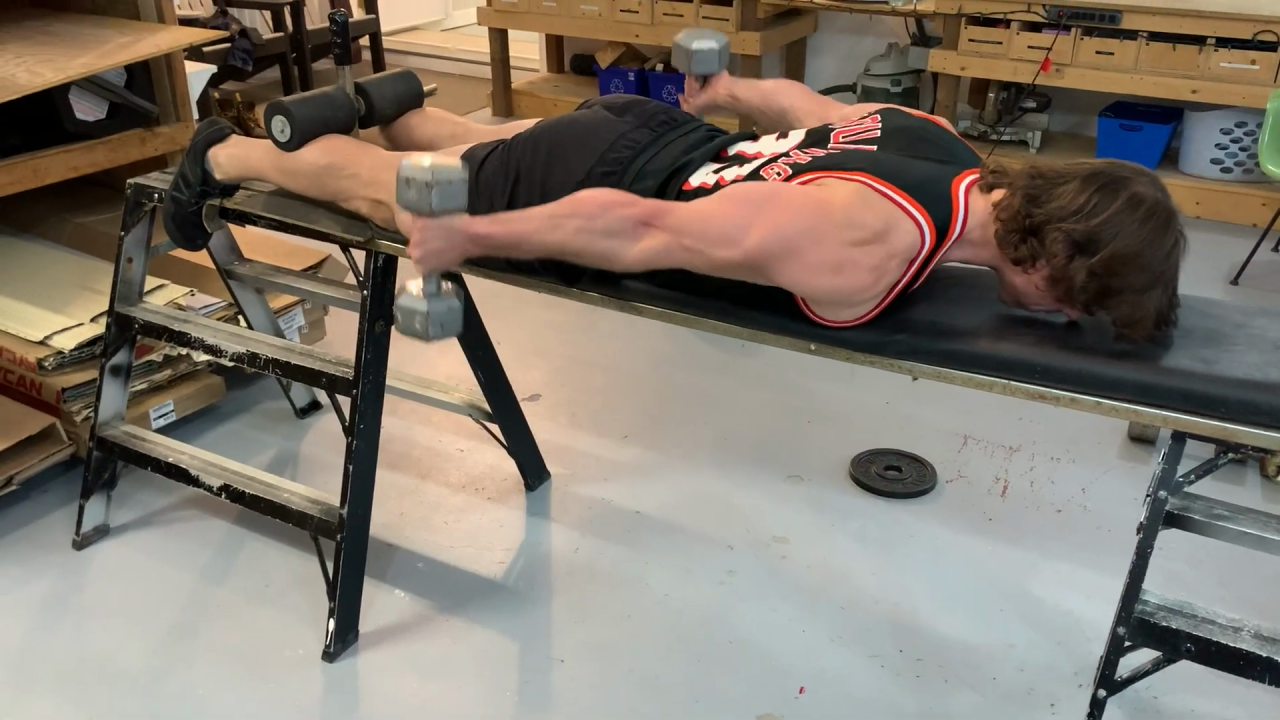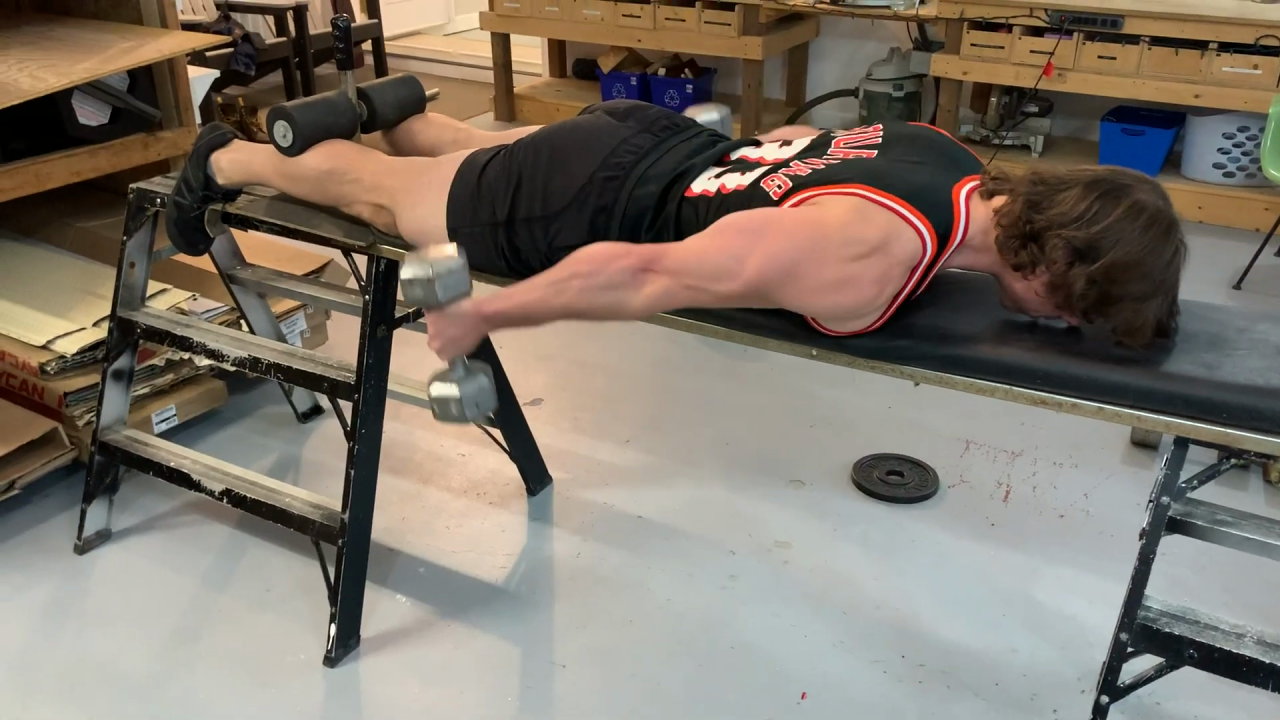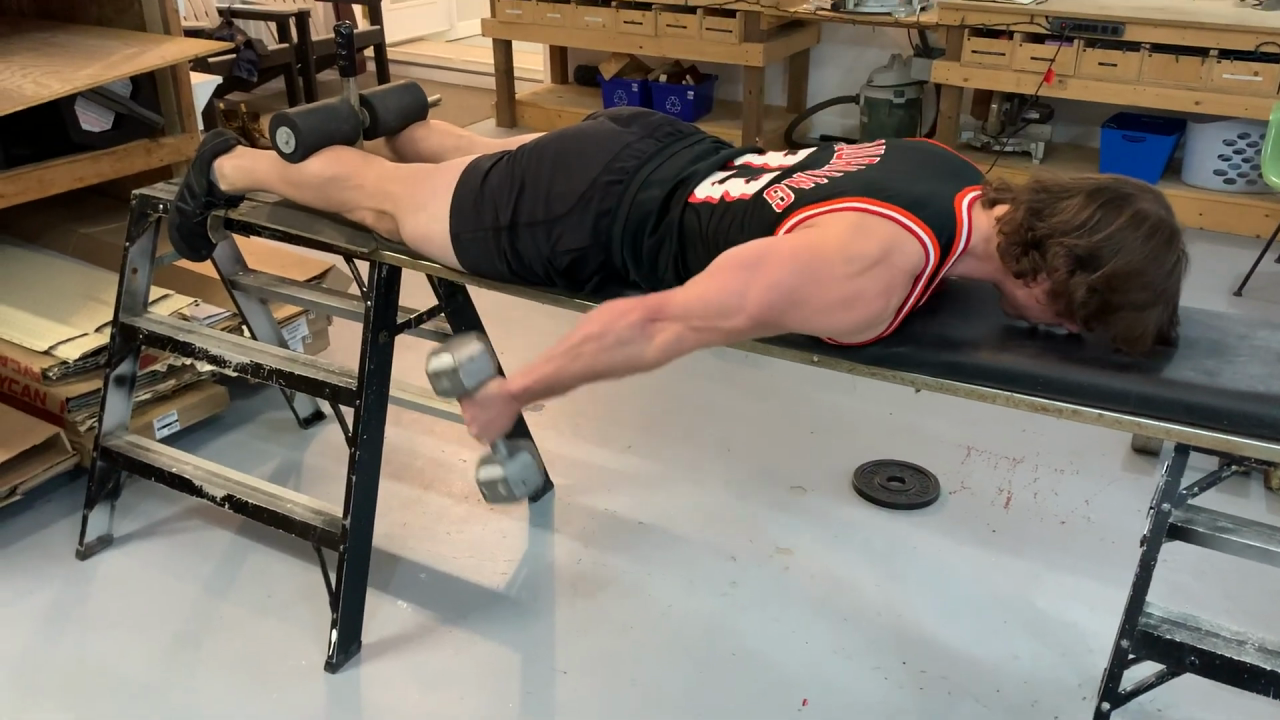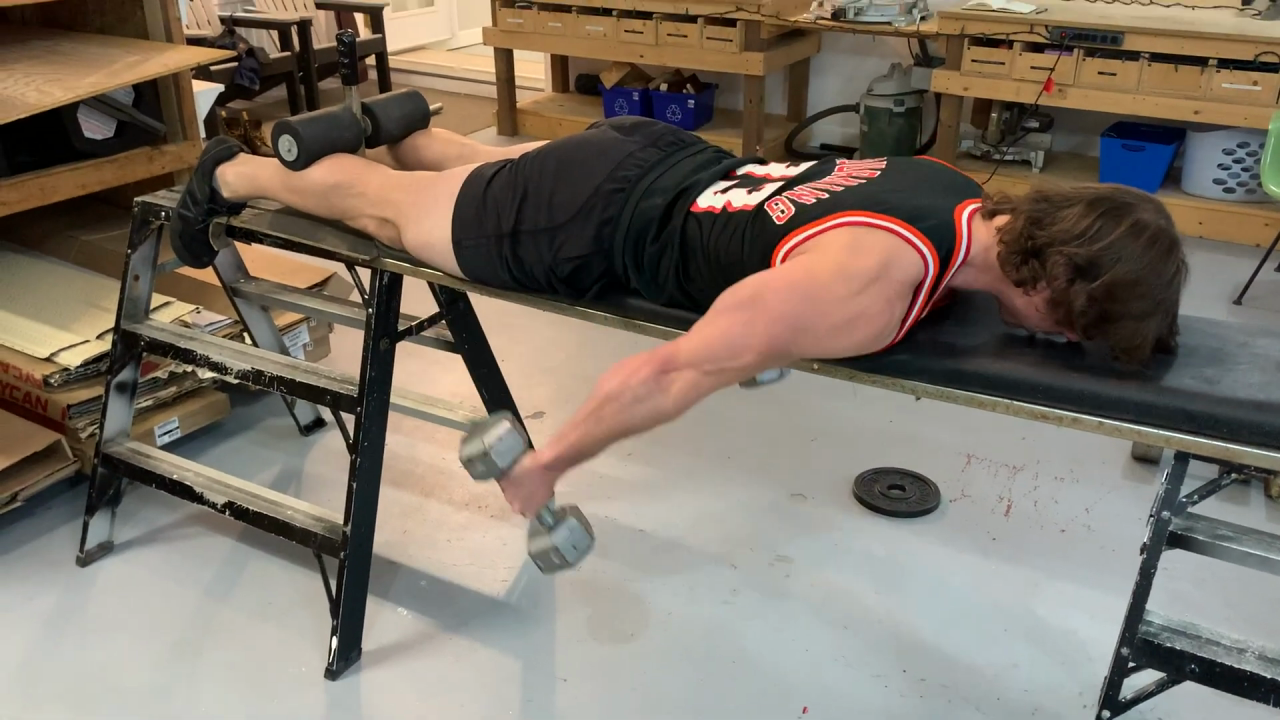
dt=0.2s
person 1, frame 1
left shoulder: (943, 148)
right shoulder: (864, 250)
left elbow: (795, 99)
right elbow: (634, 229)
left wrist: (722, 88)
right wrist: (461, 234)
left hip: (640, 133)
right hip: (587, 189)
left knee: (464, 143)
right knee: (385, 188)
left ankle: (381, 107)
right ankle: (226, 156)
person 1, frame 2
left shoulder: (950, 158)
right shoulder: (867, 261)
right elbow: (642, 275)
right wrist: (479, 314)
left hip: (646, 139)
right hip: (592, 204)
left knee: (469, 145)
right knee: (384, 196)
right ankle: (228, 161)
person 1, frame 3
left shoulder: (955, 177)
right shoulder: (872, 274)
right elbow: (657, 323)
right wrist: (510, 394)
left hip: (646, 147)
right hip: (590, 214)
left knee: (473, 151)
right knee: (385, 201)
right ankle: (231, 167)
person 1, frame 4
left shoulder: (955, 192)
right shoulder: (871, 290)
right elbow: (675, 370)
left wrist: (767, 318)
right wrist: (548, 464)
left hip: (649, 156)
right hip: (593, 224)
left knee: (474, 163)
right knee: (390, 210)
right ankle: (233, 174)
